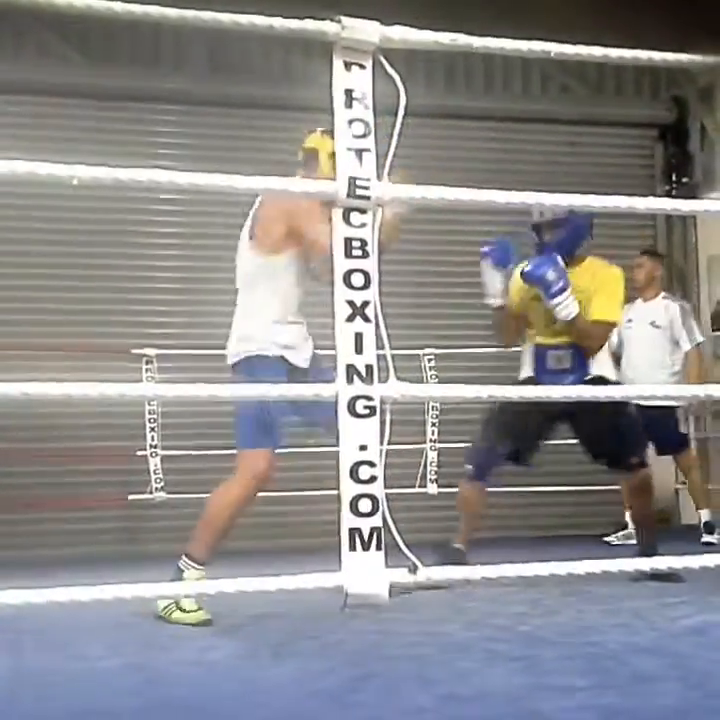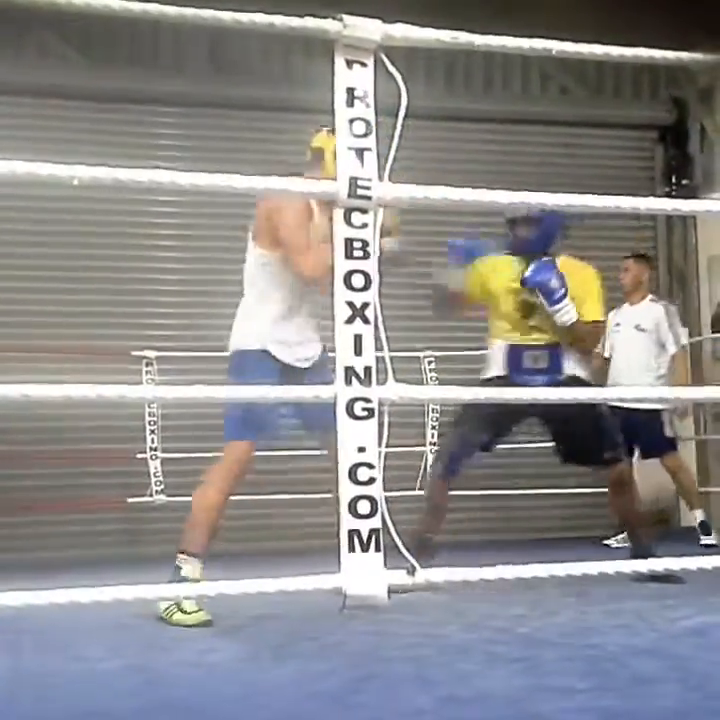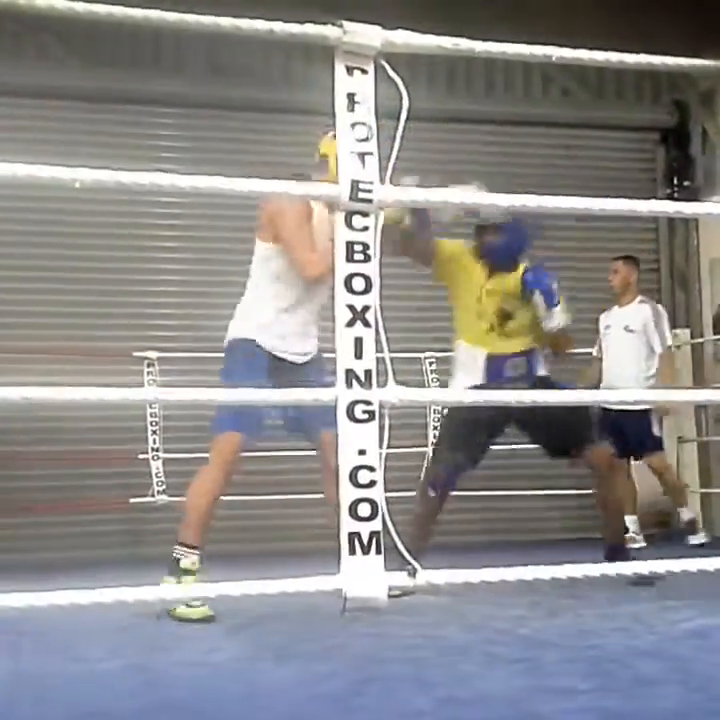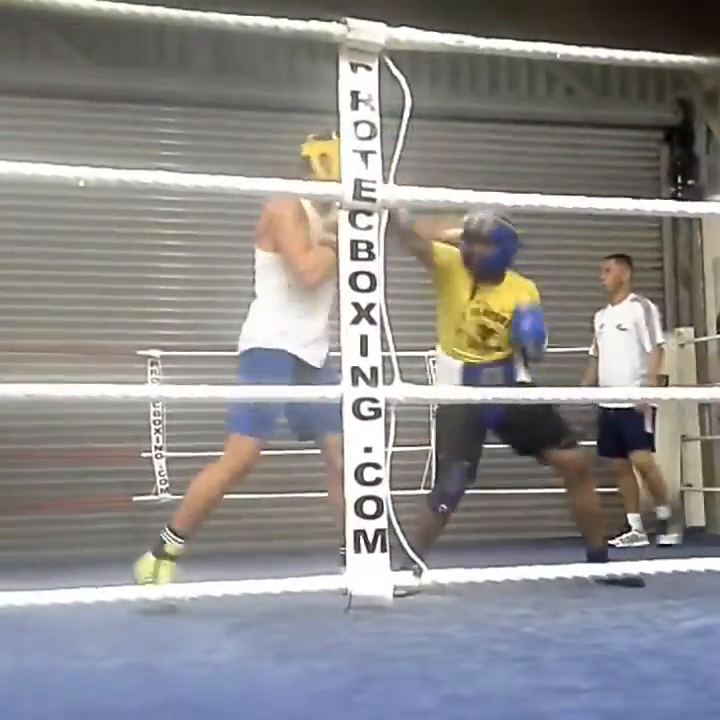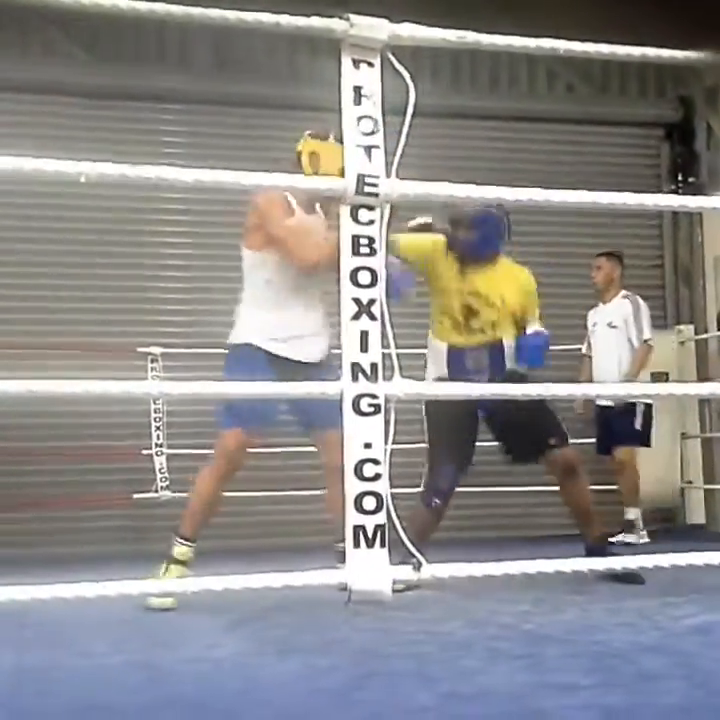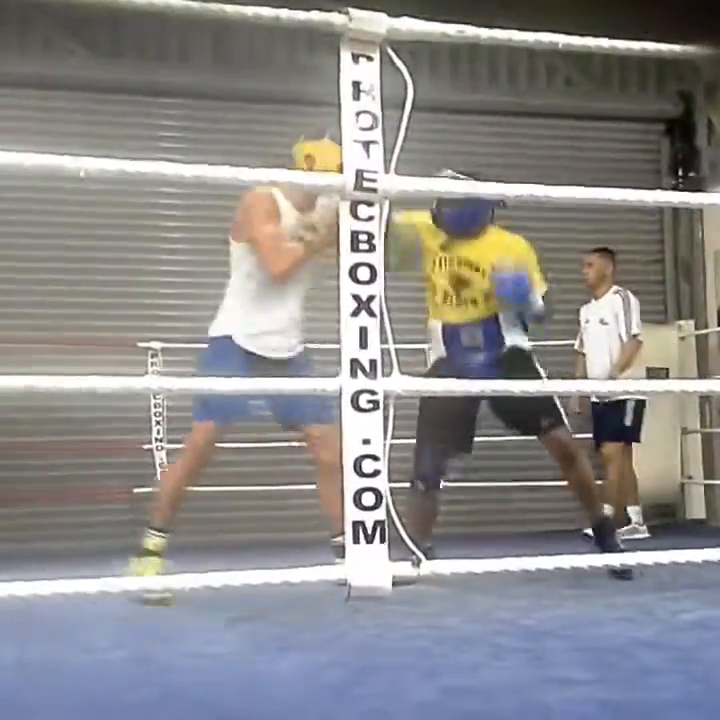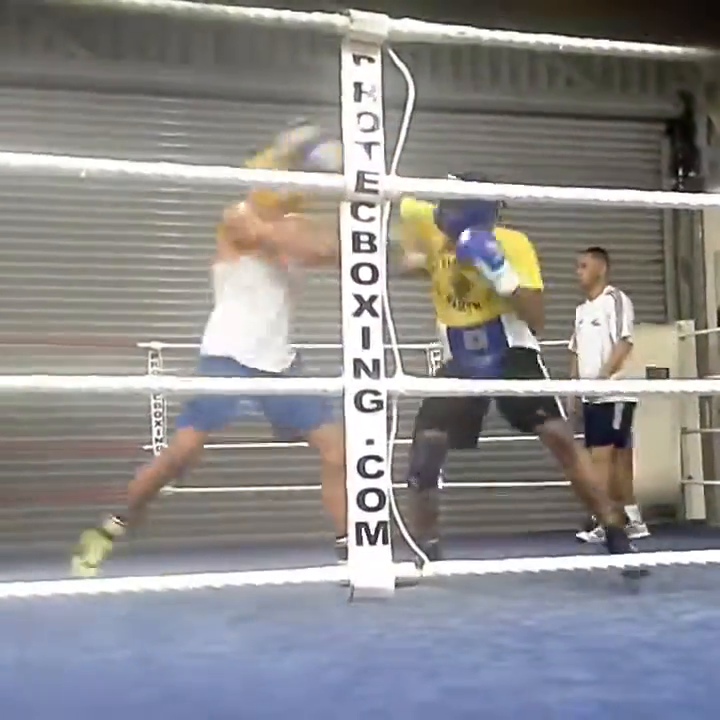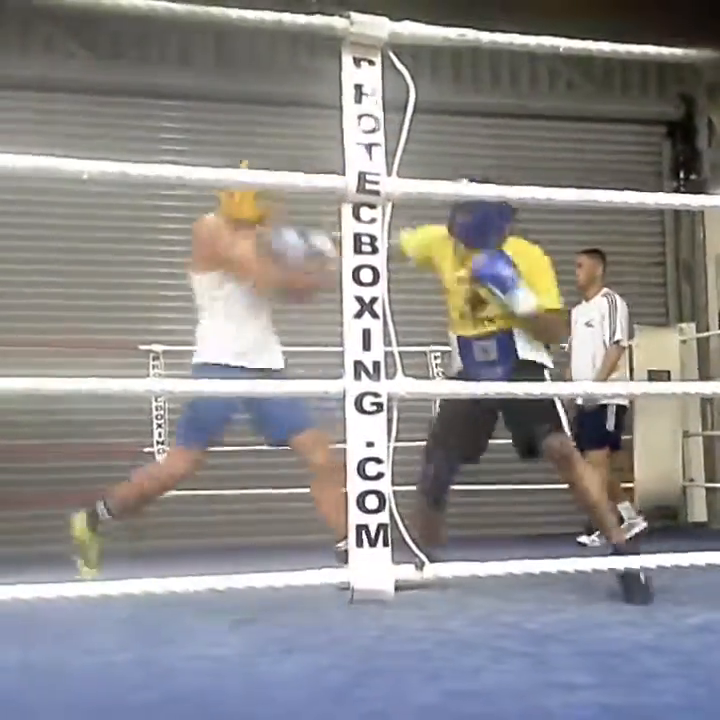
dt=0.1s
person 1, frame 1
left shoulder: (313, 206)
right shoulder: (291, 202)
left elbow: (336, 258)
left wrist: (372, 226)
right wrist: (375, 226)
left hip: (298, 350)
right hip: (261, 352)
right knee: (255, 469)
right ankle: (183, 582)
person 1, frame 2
left shoulder: (320, 208)
right shoulder: (285, 201)
right elbow: (312, 270)
left wrist: (375, 235)
left hip: (304, 349)
right hip: (260, 348)
right knee: (236, 460)
right ankle: (182, 581)
person 1, frame 3
left shoulder: (339, 212)
right shoulder: (289, 203)
right elbow: (313, 270)
left hip: (302, 349)
right hip: (257, 343)
left knee: (336, 453)
right knee: (229, 455)
right ankle: (180, 570)
person 1, frame 4
left shoulder: (328, 215)
right shoulder: (285, 209)
right elbow: (311, 274)
right wrist: (341, 236)
left hip: (311, 352)
right hip: (270, 348)
left knee: (343, 456)
right knee: (239, 457)
right ankle: (163, 554)
person 1, frame 5
left shoulder: (321, 213)
right shoulder: (271, 205)
right elbow: (309, 257)
right wrist: (341, 230)
left hip: (310, 352)
right hip: (257, 346)
left knee: (338, 452)
right knee: (230, 452)
left ankle: (352, 558)
right ankle: (176, 561)
person 1, frame 6
left shoulder: (313, 210)
right shoulder: (260, 203)
right elbow: (278, 267)
right wrist: (316, 230)
left hip: (287, 349)
right hip: (237, 340)
left knee: (330, 449)
right knee: (201, 444)
left ankle: (349, 554)
right ankle: (151, 551)
person 1, frame 7
left shoulder: (286, 218)
right shoulder: (241, 218)
right elbow: (312, 246)
left hip: (278, 358)
right hip: (229, 354)
left knee: (334, 450)
right knee: (183, 452)
left ankle: (351, 550)
right ankle: (109, 531)
person 1, frame 8
left shoulder: (255, 237)
right shoulder: (212, 231)
left elbow: (291, 282)
right elbow: (266, 279)
right wrist: (318, 273)
left hip: (266, 365)
right hip: (220, 365)
left knee: (322, 459)
right knee: (178, 467)
left ankle: (350, 556)
right ankle: (93, 519)
person 2, frame 1
left shoulder: (606, 275)
right shoulder: (527, 272)
left elbow: (593, 342)
right elbow: (510, 336)
left wrist: (559, 296)
right wrist: (495, 288)
left hip: (591, 382)
right hip: (537, 381)
left knee: (639, 475)
right knee: (482, 456)
left ankle: (648, 552)
right ankle: (455, 555)
person 2, frame 2
left shoulder: (580, 274)
right shoulder: (493, 266)
left elbow: (588, 344)
right elbow: (445, 301)
left wrist: (559, 302)
right wrist: (454, 272)
left hip: (562, 380)
right hip: (507, 379)
left knee: (619, 471)
right knee: (452, 451)
left ankle: (642, 555)
right ankle: (421, 550)
person 2, frame 3
left shoulder: (536, 277)
right shoulder: (459, 259)
left elbow: (561, 347)
right elbow: (399, 242)
left wrist: (551, 306)
right wrist: (415, 219)
left hip: (532, 383)
right hip: (477, 388)
left knee: (603, 459)
right knee: (441, 476)
left ankle: (617, 553)
person 2, frame 4
left shoulder: (524, 289)
right shoulder: (450, 265)
left elbow: (533, 354)
right elbow: (408, 236)
left wrist: (533, 340)
left hip: (513, 388)
left knee: (574, 464)
right knee: (449, 490)
left ankle: (599, 559)
right ankle: (410, 566)
person 2, frame 5
left shoulder: (518, 278)
right shoulder: (437, 253)
left elbow: (531, 331)
right elbow: (384, 244)
left wrist: (535, 340)
left hip: (505, 379)
right hip: (452, 382)
left knee: (564, 461)
right knee: (441, 482)
left ankle: (597, 550)
person 2, frame 6
left shoulder: (512, 246)
right shoulder: (426, 229)
left elbow: (536, 313)
right elbow: (387, 223)
left wrist: (527, 299)
left hip: (506, 356)
right hip: (452, 363)
left knee: (561, 441)
right knee: (428, 465)
left ankle: (603, 532)
right ankle: (415, 554)
person 2, frame 7
left shoulder: (512, 243)
right shoulder: (431, 223)
left elbow: (534, 312)
left wrist: (498, 269)
left hip: (513, 355)
right hip: (463, 362)
left knee: (557, 435)
right knee: (423, 454)
left ankle: (616, 535)
right ankle: (426, 550)
person 2, frame 8
left shoulder: (529, 257)
right shoulder: (441, 244)
left elbow: (556, 332)
right elbow: (395, 244)
left wrist: (516, 293)
left hip: (522, 369)
right hip: (472, 377)
left knee: (560, 450)
right knee: (434, 471)
left ankle: (625, 558)
person 3, frame 1
left shoulder: (674, 308)
right shoulder: (627, 311)
left elbow: (693, 349)
right elbow: (612, 352)
left hip: (664, 401)
left knee: (686, 461)
left ankle: (707, 523)
right ankle: (632, 527)
person 3, frame 2
left shoulder: (661, 310)
right shoulder: (615, 315)
left elbow: (678, 352)
right elbow: (605, 357)
left hip: (651, 404)
right hip: (619, 404)
left knee: (672, 463)
left ankle: (702, 523)
person 3, frame 3
left shoulder: (650, 310)
right shoulder: (606, 317)
left elbow: (665, 353)
left wrist: (664, 391)
left hip: (643, 404)
right hip: (610, 405)
left knee: (657, 463)
left ankle: (690, 519)
right ankle: (633, 531)
person 3, frame 4
left shoulder: (641, 307)
right shoulder: (601, 316)
left elbow: (655, 350)
left wrist: (648, 388)
left hip: (636, 402)
right hip: (608, 403)
left knee: (641, 460)
right knee: (619, 466)
left ankle: (665, 518)
right ankle: (636, 528)
person 3, frame 5
left shoulder: (631, 303)
right shoulder: (593, 314)
left elbow: (644, 346)
left wrist: (629, 381)
left hip: (631, 398)
right hip: (604, 400)
left knee: (624, 456)
right knee: (617, 462)
left ankle: (632, 521)
right ankle: (636, 527)
person 3, frame 6
left shoulder: (622, 299)
right shoulder: (586, 310)
left elbow: (633, 341)
left wrist: (613, 376)
left hip: (623, 393)
right hip: (599, 397)
left knee: (612, 453)
right knee: (618, 458)
left ankle: (607, 520)
right ankle: (637, 522)
person 3, frame 7
left shoulder: (615, 300)
right shoulder: (581, 310)
left elbow: (624, 343)
left wrist: (601, 378)
left hip: (613, 395)
right hip: (592, 397)
left knee: (601, 456)
right knee: (614, 460)
left ankle: (599, 523)
right ankle: (635, 522)
person 3, frame 8
left shoulder: (610, 302)
right shoulder: (577, 311)
left elbow: (617, 347)
left wrist: (597, 384)
left hip: (606, 398)
right hip: (585, 399)
left knee: (597, 459)
right knee: (597, 460)
left ankle: (601, 527)
right ankle: (630, 517)
